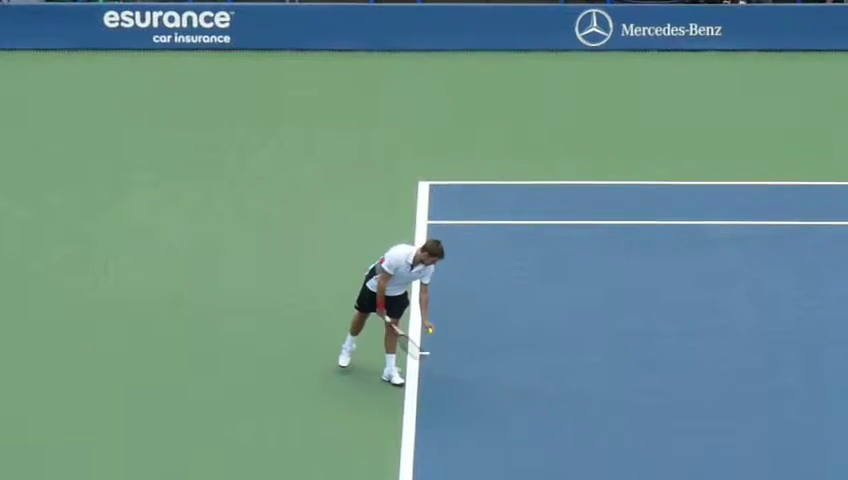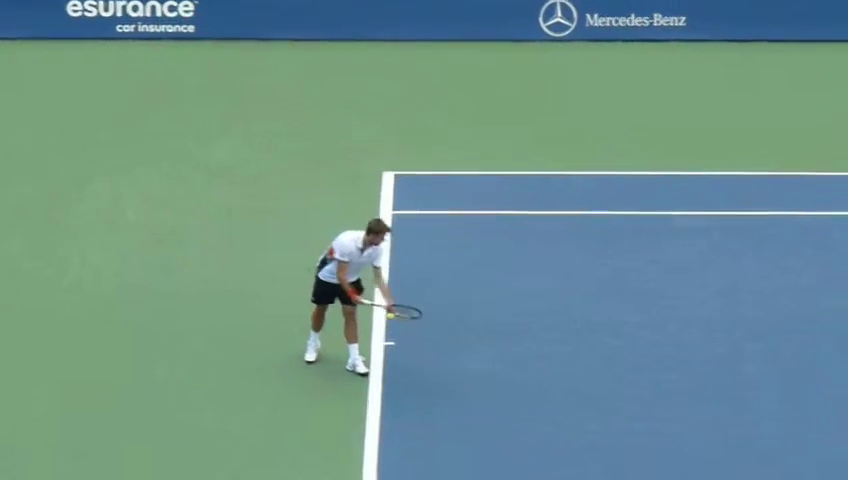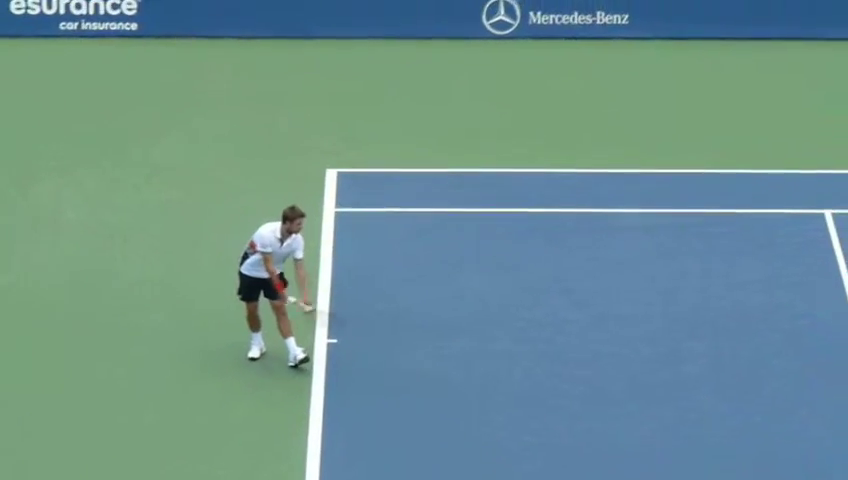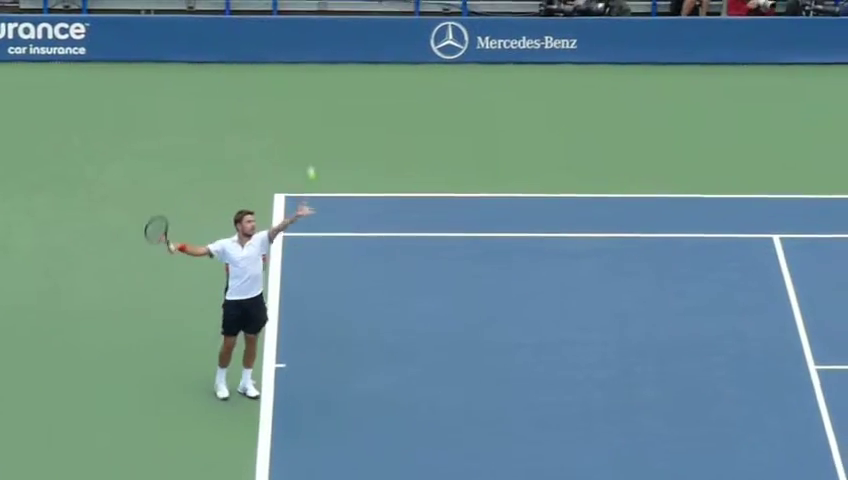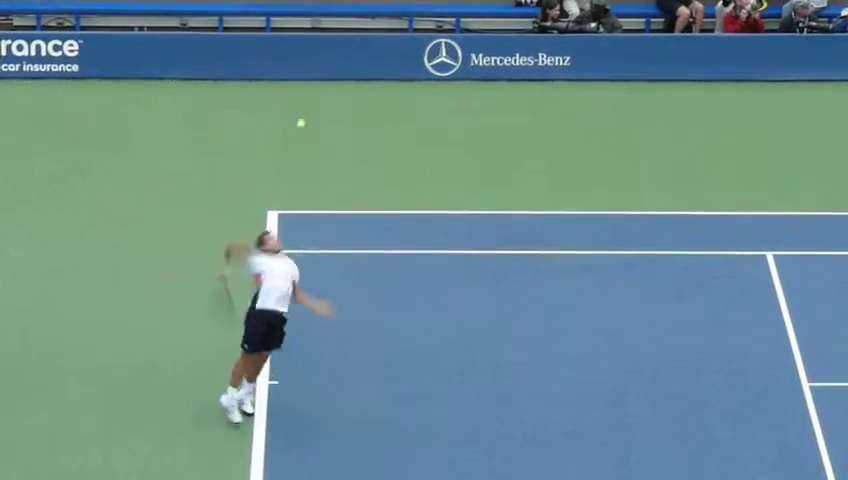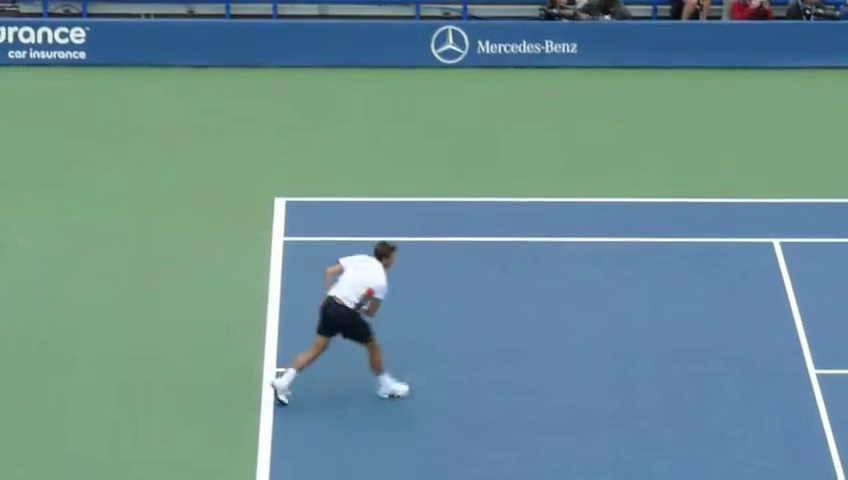
dt=0.7s
person 1, frame 1
left shoulder: (428, 267)
right shoulder: (398, 255)
left elbow: (424, 292)
right elbow: (382, 282)
left wrist: (425, 319)
right wrist: (380, 306)
left hip: (397, 294)
right hip: (374, 287)
left knee: (392, 326)
right knee: (362, 316)
left ankle: (390, 370)
right ankle: (348, 348)
person 1, frame 2
left shoulder: (377, 249)
right shoulder: (346, 241)
left elbow: (378, 276)
right elbow: (340, 274)
left wrist: (388, 299)
right wrist: (353, 295)
left hip: (351, 280)
right hip: (327, 277)
left knee: (350, 315)
right knee: (320, 310)
left ankle: (354, 360)
right ankle: (313, 344)
person 1, frame 3
left shoulder: (297, 240)
right shoulder: (265, 233)
left elbow: (299, 268)
right elbow: (268, 266)
left wrist: (304, 294)
right wrist: (280, 289)
left hip: (273, 274)
right hip: (250, 273)
left knee: (280, 310)
right knee: (252, 310)
left ankle: (294, 352)
right ankle: (257, 344)
person 1, frame 4
left shoulder: (260, 240)
right shoulder: (226, 245)
left elbow: (278, 229)
right elbow: (199, 251)
left wrist: (296, 216)
right wrist: (179, 248)
left hip: (255, 299)
right hip: (234, 301)
left knee: (252, 341)
right knee: (229, 342)
left ankle: (246, 383)
right ankle: (220, 380)
person 1, frame 5
left shoulder: (290, 266)
right shoulder: (259, 259)
left elbow: (298, 296)
right elbow: (233, 250)
left wrist: (317, 306)
left hip: (278, 318)
right hip: (260, 315)
left knee: (262, 358)
right knee: (247, 358)
left ankle: (245, 395)
right ankle: (230, 399)
person 1, frame 6
left shoulder: (357, 259)
right shoulder: (380, 280)
left elbow: (330, 271)
right elbow: (372, 310)
left wrist: (330, 292)
right wrist: (364, 308)
left hip: (329, 306)
right hip: (346, 313)
left knee: (317, 349)
right knee: (373, 346)
left ankle: (283, 382)
right ankle: (386, 387)
